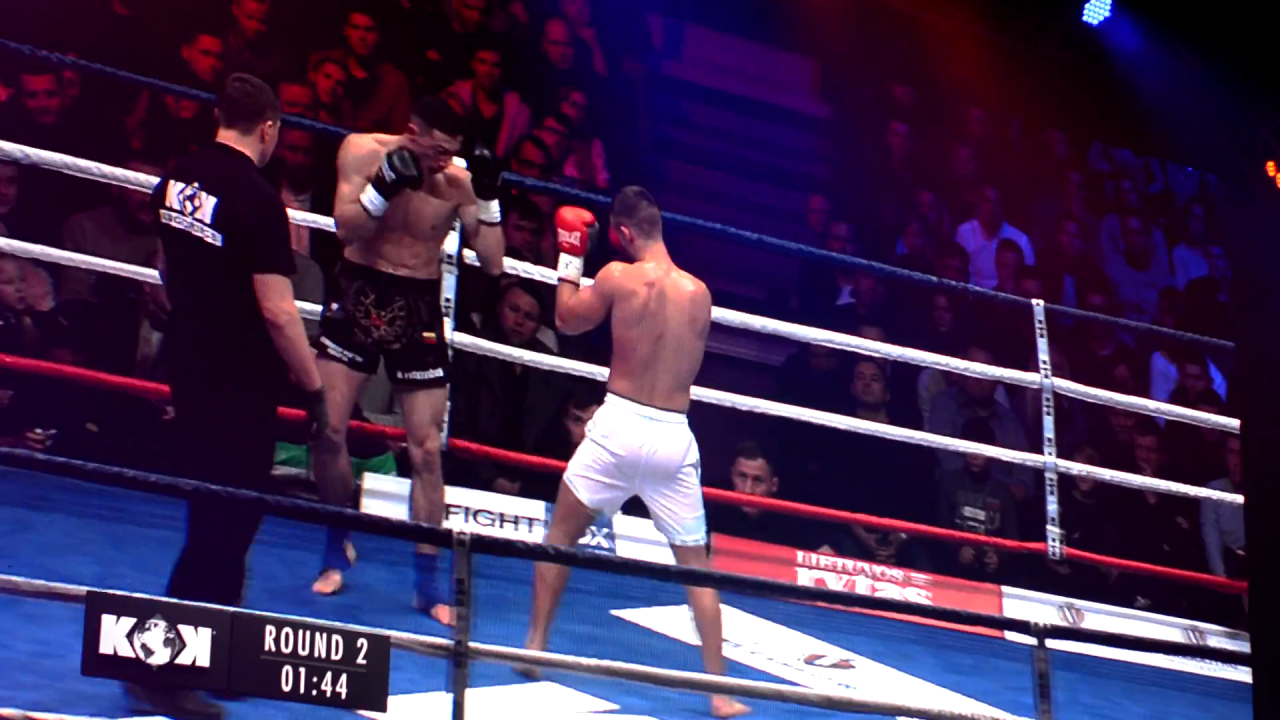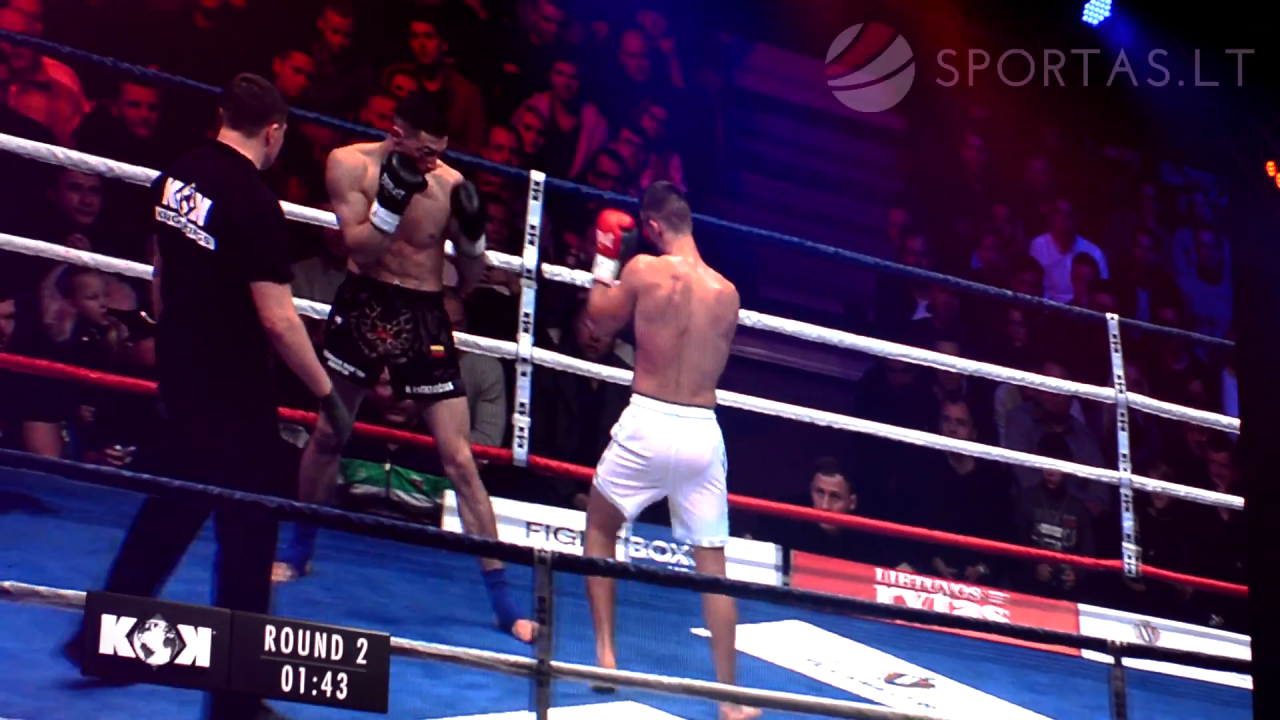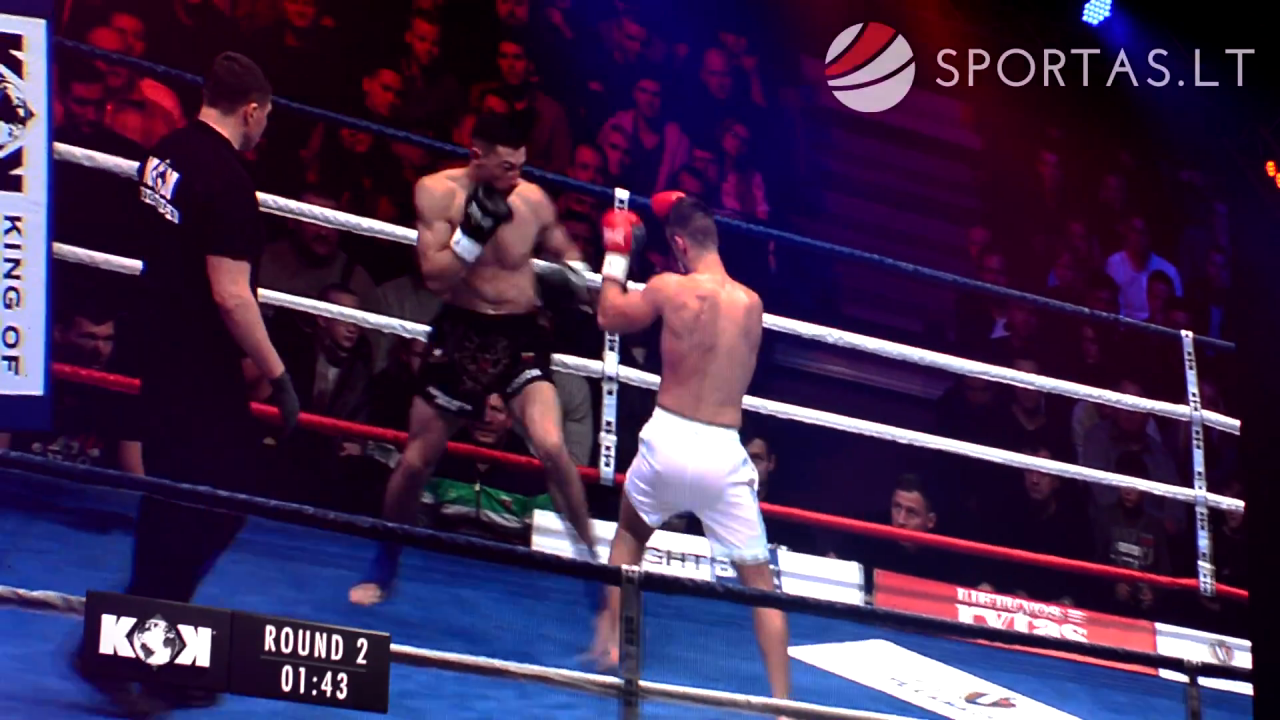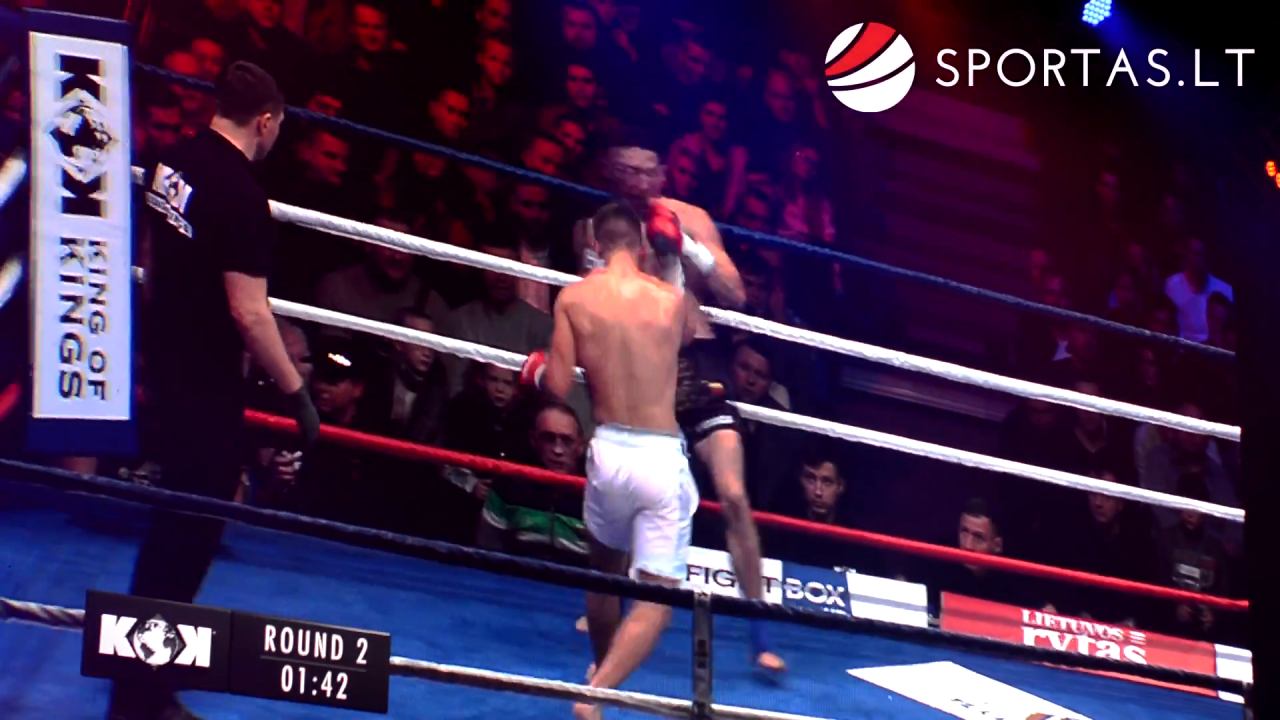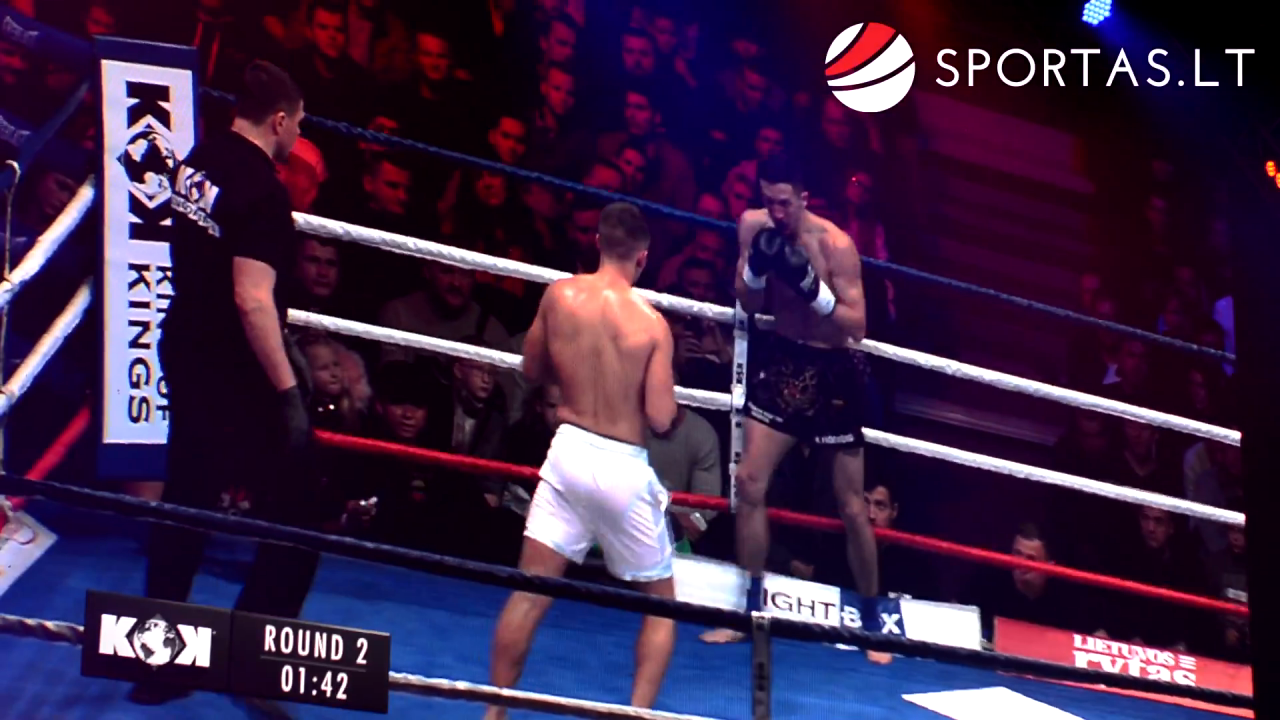
dt=0.5s
person 1, frame 1
left shoulder: (177, 176)
right shoulder: (258, 199)
right elbow: (277, 313)
right wrist: (316, 389)
left hip: (189, 364)
right hip: (237, 378)
left knee: (215, 508)
right knee: (227, 519)
person 1, frame 2
left shoulder: (175, 176)
right shoulder: (255, 204)
right elbow: (278, 319)
right wrist: (327, 394)
left hip: (178, 369)
right hip: (231, 384)
left knee: (175, 499)
right knee: (249, 527)
person 1, frame 3
left shoulder: (166, 153)
right shoulder: (227, 180)
right elbow: (231, 297)
right wrist: (278, 377)
left hip: (160, 348)
right hip: (204, 363)
left knee: (172, 501)
right knee: (217, 508)
person 1, frame 4
left shoulder: (174, 159)
right shoulder: (240, 194)
right elbow: (250, 313)
right wrist: (298, 394)
left hip: (168, 350)
right hip: (203, 367)
left knee: (186, 497)
right knee: (193, 513)
person 1, frame 5
left shoulder: (198, 160)
right shoulder: (260, 188)
right elbow: (253, 300)
right wrist: (290, 392)
left hip: (186, 352)
right hip: (237, 366)
left knee: (186, 497)
right knee: (290, 507)
person 2, frame 1
left shoulder: (617, 276)
right shoulder: (700, 294)
left elbow: (568, 321)
left wrist: (569, 253)
left hip: (620, 424)
right hip: (674, 436)
left knee: (562, 531)
right knee: (696, 566)
left ankle: (536, 645)
person 2, frame 2
left shoulder: (643, 270)
right shoulder: (728, 292)
left elbow: (598, 322)
left wrist: (607, 258)
left hip: (646, 425)
right hip: (701, 433)
left knee: (599, 534)
right knee: (712, 568)
left ankle: (604, 651)
person 2, frame 3
left shoulder: (669, 288)
right shoulder: (751, 304)
left elbow: (612, 319)
left wrist: (616, 255)
left hip: (667, 439)
right hip: (722, 453)
left knee: (630, 533)
right knee: (759, 583)
left ankle: (610, 641)
right ankle: (783, 703)
person 2, frame 4
left shoulder: (574, 297)
right shoulder: (671, 301)
left elbow: (559, 387)
left wrist: (537, 371)
left hip: (609, 453)
right hip: (664, 459)
left knee: (604, 569)
right knee: (654, 602)
person 2, frame 5
left shoulder: (559, 294)
right shoulder: (652, 322)
left elbow: (533, 370)
right elbow: (662, 418)
left hip: (569, 455)
right hip: (623, 468)
left knee: (529, 593)
right knee: (661, 604)
person 3, frame 1
left shoulder: (460, 182)
right shoulder: (362, 150)
left elbow: (493, 265)
right elbow: (346, 227)
left wrist: (487, 197)
right wrist: (387, 183)
left hip: (418, 304)
right hip: (358, 292)
left knee: (426, 450)
right knee: (330, 428)
left ankle: (429, 586)
right ankle: (336, 551)
person 3, frame 2
left shoulder: (452, 183)
right shoulder: (349, 164)
left elbow: (472, 274)
right elbow: (358, 248)
left wrist: (473, 237)
right wrist: (391, 199)
left hip: (423, 317)
right hip: (362, 308)
left knee: (460, 462)
right knee: (325, 436)
left ankle: (503, 602)
right ankle: (300, 551)
person 3, frame 3
left shoulder: (535, 200)
right shoulder: (436, 192)
left elbow: (562, 250)
right elbow: (435, 277)
left wrist: (579, 276)
right wrist: (475, 231)
left hip: (522, 338)
right hip: (461, 335)
left knee: (552, 449)
right knee: (415, 464)
left ankle: (592, 567)
right ankle: (382, 571)
person 3, frame 4
left shoulder: (690, 220)
right shoulder: (598, 229)
left elbow: (735, 295)
left wrist: (688, 246)
right wrist: (603, 252)
left hip: (701, 364)
left knee: (732, 500)
left ankle: (756, 638)
person 3, frame 5
left shoulder: (835, 243)
right shoulder: (752, 227)
left elbow: (857, 326)
right elbow: (747, 304)
left wrist: (812, 287)
right wrist: (756, 266)
left hip: (831, 371)
right hip: (780, 360)
left knee: (852, 508)
right knee: (749, 484)
left ankle: (871, 624)
right ankle: (751, 608)
